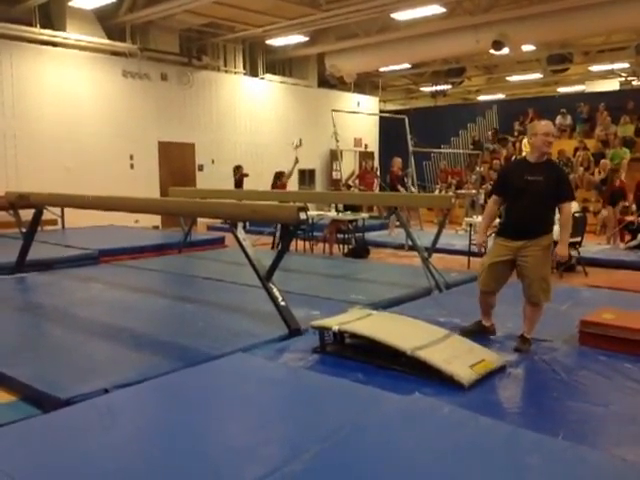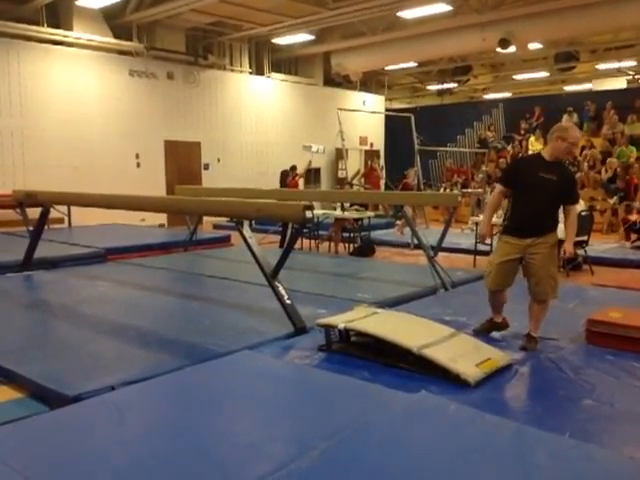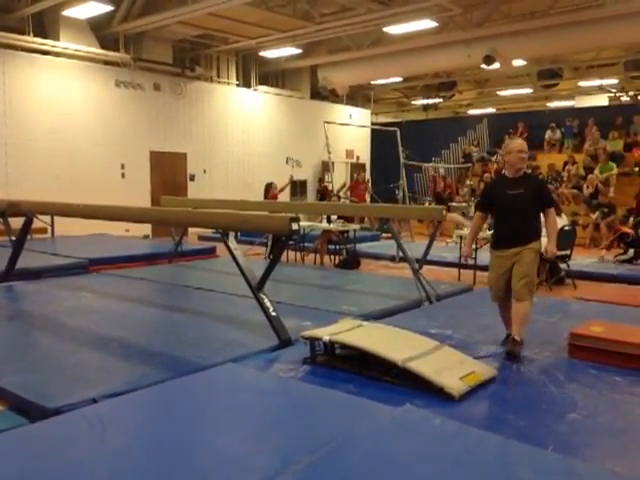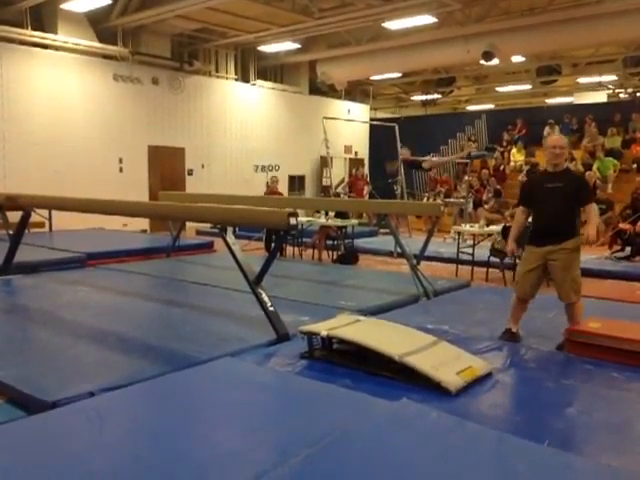
dt=1s
person 1, frame 1
left shoulder: (557, 174)
right shoulder: (511, 169)
left elbow: (565, 209)
right elbow: (495, 202)
left wrist: (563, 243)
right wrist: (482, 231)
left hip: (537, 242)
right hip: (505, 238)
left knee: (535, 293)
right knee: (487, 283)
left ankle: (526, 336)
right ankle: (486, 323)
person 1, frame 2
left shoulder: (566, 176)
right shoulder: (522, 164)
left elbow: (571, 211)
right elbow: (500, 192)
left wrist: (569, 241)
right wrist: (486, 221)
left hip: (543, 240)
right hip: (511, 236)
left knee: (542, 291)
right knee: (495, 281)
left ankle: (532, 334)
right ankle: (497, 319)
person 1, frame 3
left shoulder: (537, 184)
right shoulder: (493, 186)
left elbow: (549, 213)
right elbow: (480, 216)
left wrist: (551, 242)
right wrist: (468, 244)
left hip: (528, 247)
right hip: (500, 249)
left knee: (521, 293)
right knee: (500, 295)
left ankle: (517, 340)
right ankle: (510, 332)
person 1, frame 4
left shoulder: (576, 180)
right shoulder: (533, 181)
left elbow: (590, 207)
right elbow: (523, 212)
left wrist: (592, 228)
right wrist: (512, 239)
left hip: (565, 245)
right hip: (535, 245)
left knee: (571, 293)
right knee: (522, 289)
right ankle: (512, 328)
